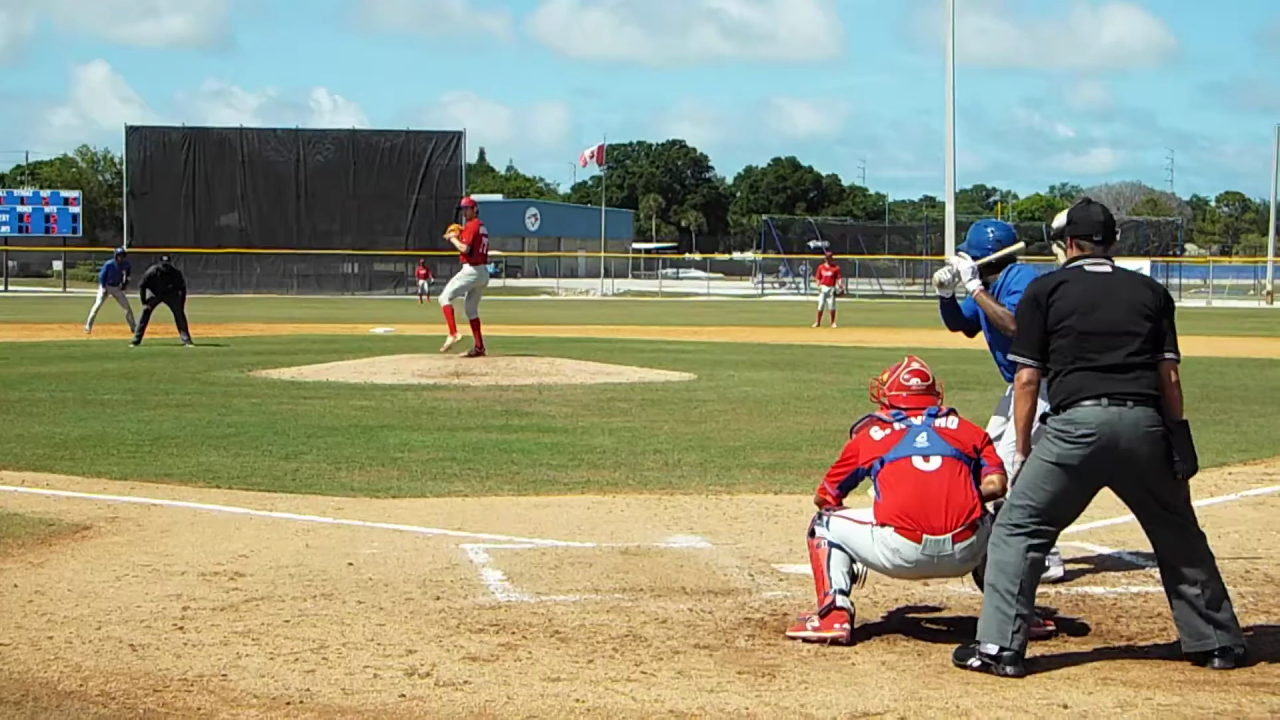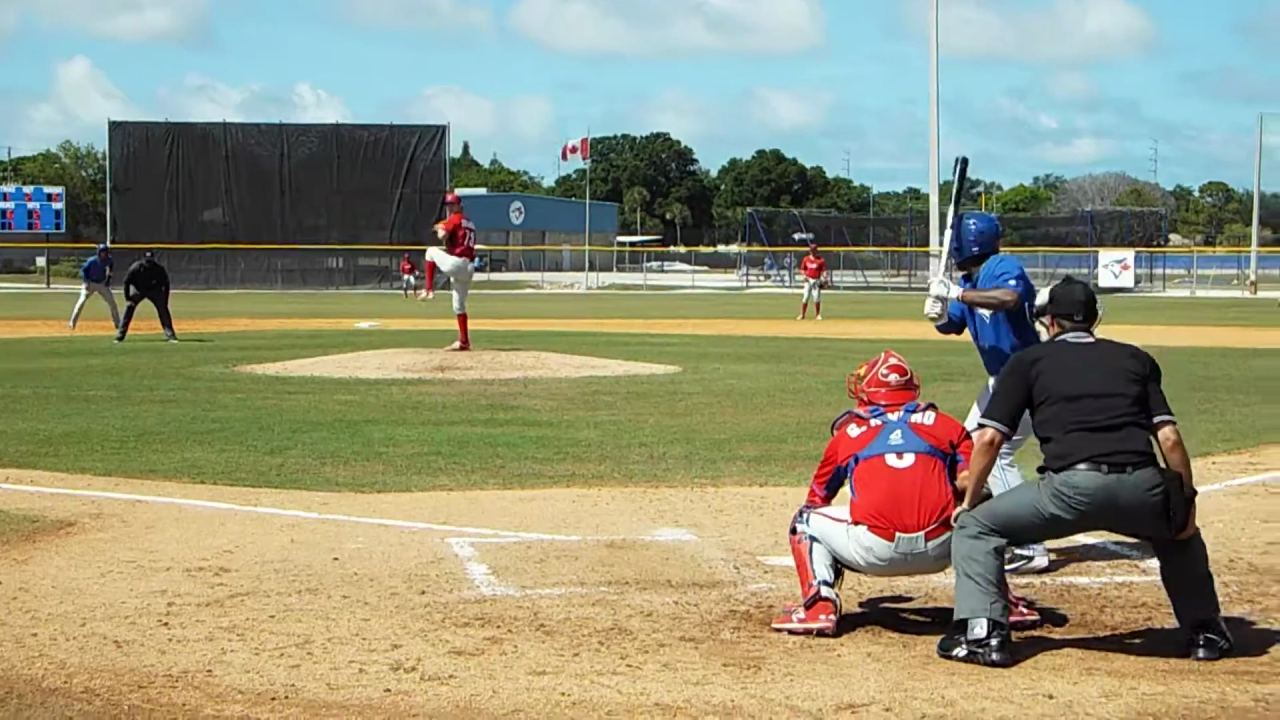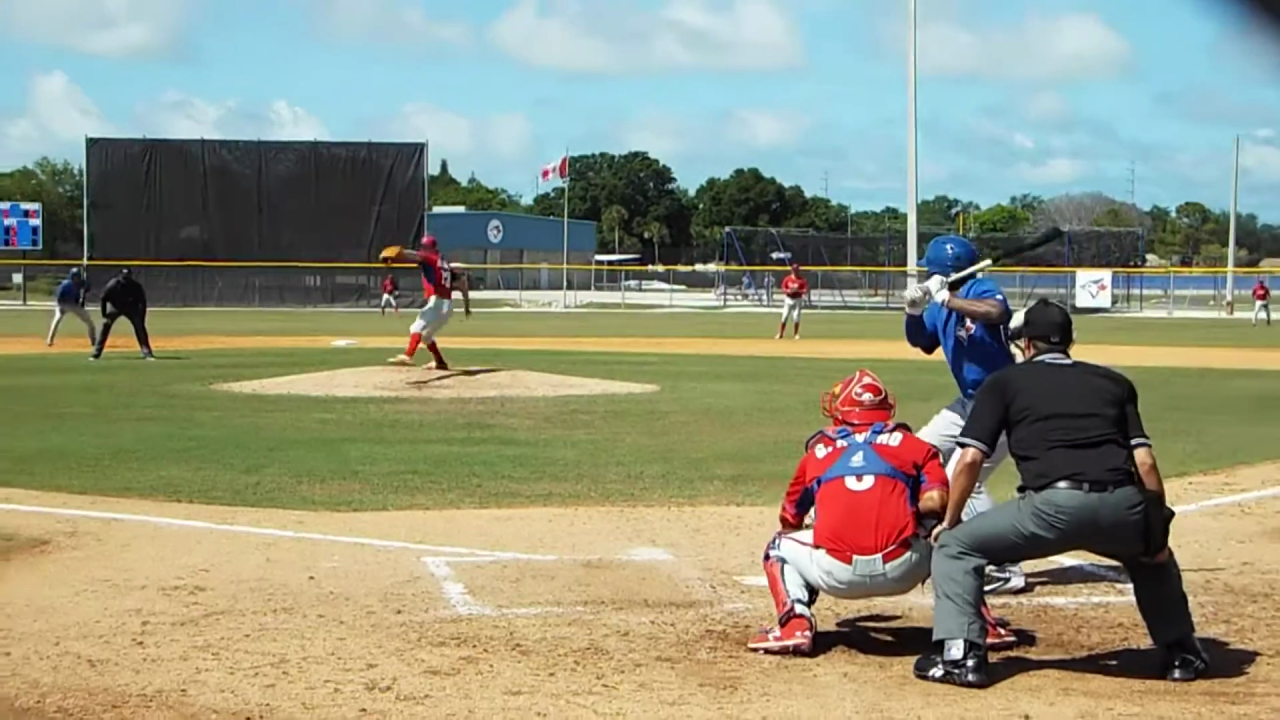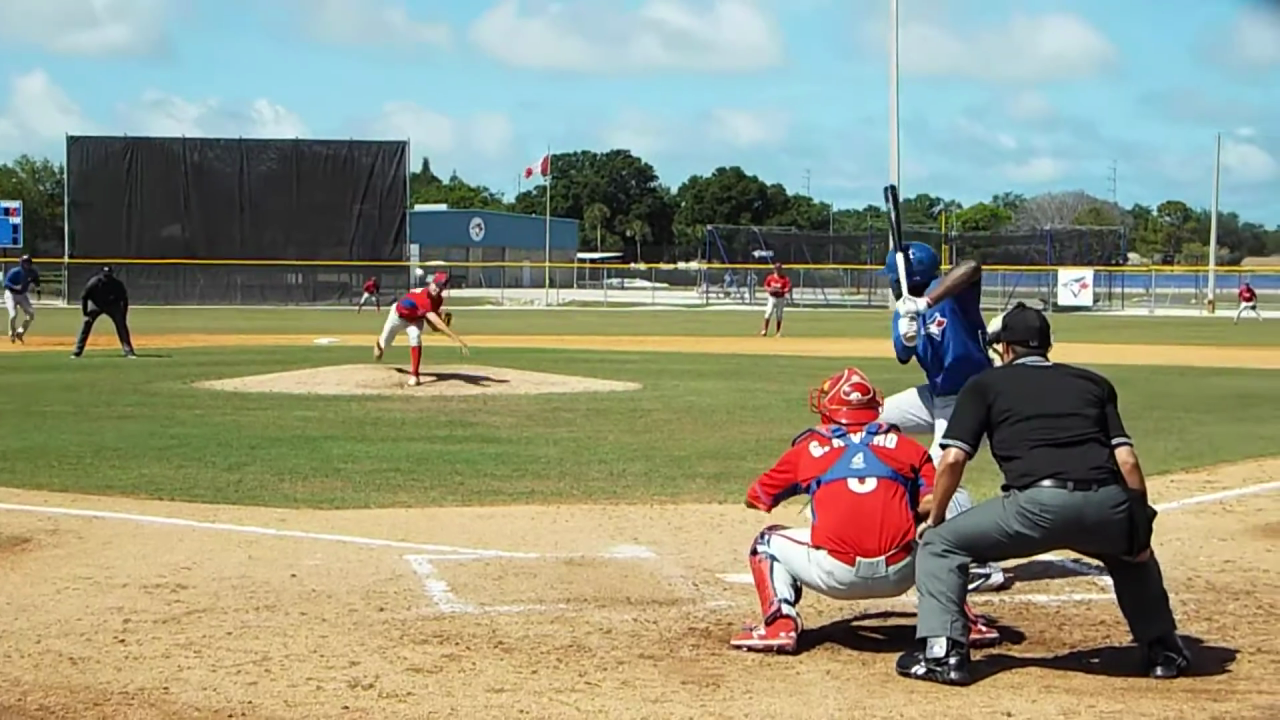
dt=0.4s
person 1, frame 1
left shoulder: (1045, 288)
right shoulder: (1151, 290)
left elbow: (1026, 380)
right elbow: (1169, 377)
left wrist: (1024, 452)
right wrist: (1176, 445)
left hip: (1076, 424)
right hip: (1143, 425)
left knee: (1018, 529)
right knee: (1177, 533)
left ankle: (999, 646)
right ankle: (1217, 642)
person 1, frame 2
left shoulder: (1028, 360)
right shoulder: (1137, 358)
left elbow: (989, 438)
right elbow: (1169, 439)
left wrist: (968, 502)
right wrist: (1186, 502)
left hip: (1073, 485)
right hip: (1141, 487)
left knee: (976, 526)
right knee: (1178, 532)
left ankle: (983, 635)
right ankle: (1207, 632)
person 1, frame 3
left shoulder: (1005, 381)
right shoulder: (1114, 381)
left elbow: (970, 458)
right elbow: (1145, 462)
left wrist: (949, 522)
right wrist: (1159, 528)
left hip: (1053, 506)
right hip: (1122, 508)
left knee: (955, 546)
right knee: (1151, 551)
left ankle: (960, 655)
right ankle: (1182, 652)
person 1, frame 4
left shoulder: (986, 384)
right shoulder: (1094, 382)
left elbow: (953, 458)
right elbow: (1127, 460)
left wrist: (933, 521)
right wrist: (1141, 527)
left hip: (1038, 504)
right hip: (1107, 506)
left knee: (940, 544)
right knee: (1132, 550)
left ankle: (943, 653)
right ankle: (1164, 650)
person 2, frame 1
left shoulder: (1022, 278)
right shoulder: (986, 285)
left elbow: (1012, 325)
right elbow: (957, 323)
left wrist: (973, 286)
right wrist: (946, 293)
left hip: (1045, 384)
right hip: (1018, 386)
left knee: (1010, 461)
left ankle: (1045, 560)
person 2, frame 2
left shoulder: (1003, 267)
right shoulder: (970, 280)
left elbow: (1010, 300)
right elbow: (954, 326)
left wrist: (955, 293)
right wrist: (939, 316)
right hip: (1000, 379)
left knee: (994, 454)
left ankle: (1030, 551)
person 2, frame 3
left shoulder: (981, 289)
right shoulder: (943, 303)
left elbow: (996, 313)
right elbow: (920, 342)
left wrist: (943, 298)
right wrist: (914, 310)
right hip: (971, 401)
left ankle: (1006, 572)
person 2, frame 4
left shoulder: (945, 291)
right shoulder: (907, 309)
left elbow: (971, 267)
right elbow: (903, 357)
left wrist: (923, 303)
right wrist: (907, 337)
right hip: (938, 395)
right knee: (878, 418)
left ankle: (985, 570)
person 3, frame 1
left shoulder: (869, 433)
right shoulder: (967, 429)
left elbow: (824, 498)
right elbow: (995, 485)
left hip: (899, 547)
right hip: (963, 550)
left knee: (824, 524)
right knee: (993, 521)
left ankle: (833, 616)
person 3, frame 2
left shoulder: (848, 430)
right shoulder: (945, 423)
left elbow: (816, 502)
right elbow: (970, 481)
left hip: (876, 546)
right hip: (939, 546)
left knee: (805, 519)
left ankle: (819, 607)
person 3, frame 3
left shoulder: (818, 449)
right shoulder: (915, 445)
left elbow: (789, 520)
right elbow: (936, 502)
left hip: (838, 571)
right hip: (902, 566)
left knee: (780, 546)
left ankle: (794, 625)
person 3, frame 4
left shoulder: (808, 447)
right shoulder: (908, 446)
left elbow: (756, 498)
right elbow: (932, 505)
left hip: (836, 571)
right hip: (899, 570)
left knee: (768, 543)
left ankle: (780, 626)
